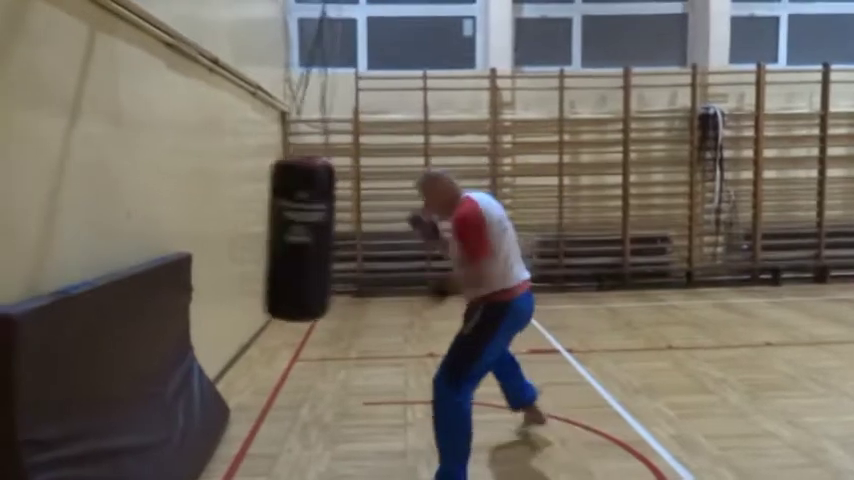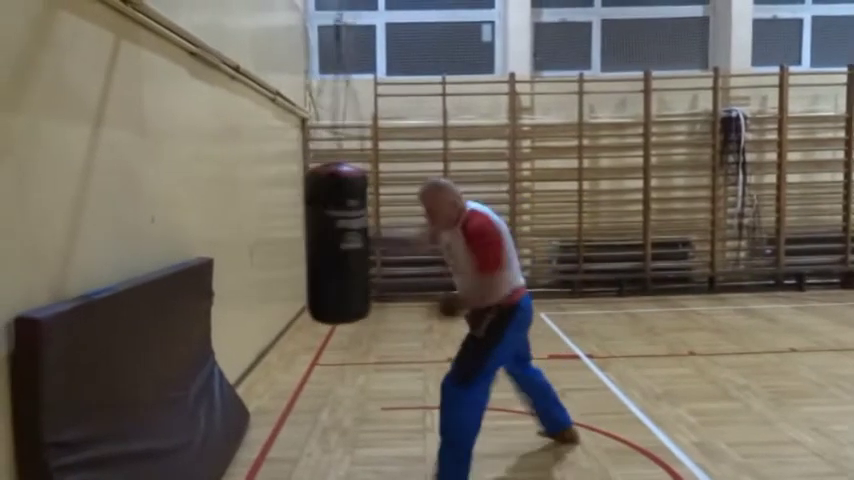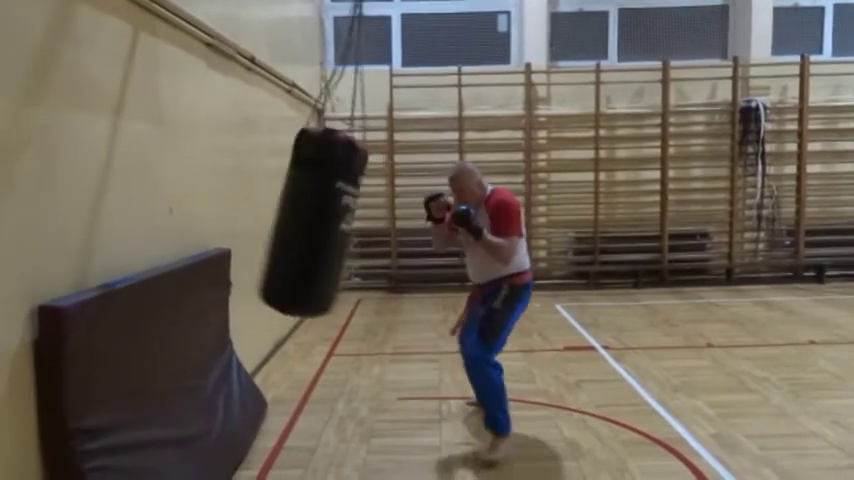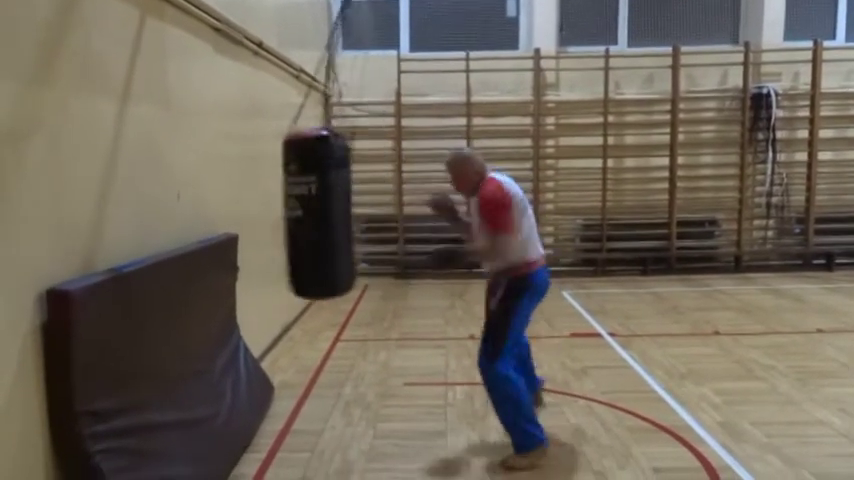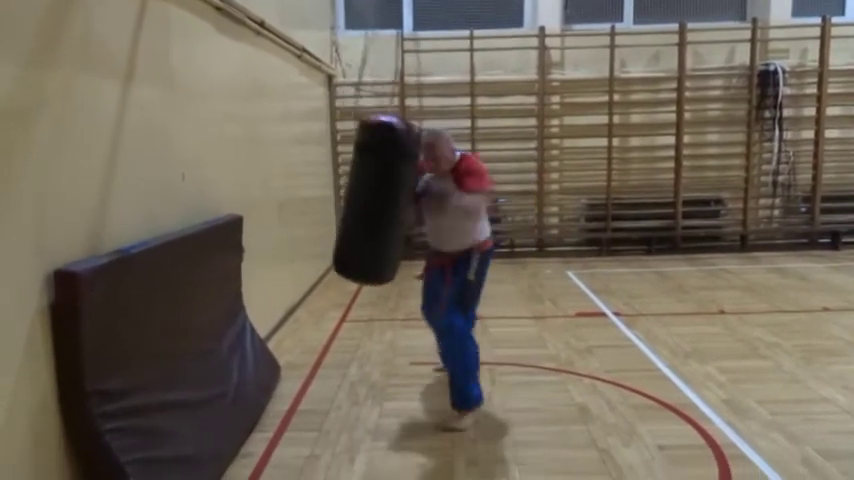
dt=1s
person 1, frame 1
left shoulder: (466, 214)
right shoulder: (476, 202)
left elbow: (476, 277)
right elbow: (458, 252)
right wrist: (431, 233)
left hip: (500, 307)
right hip: (516, 299)
left knee: (451, 384)
right knee: (495, 354)
right ankle: (529, 406)
person 1, frame 2
left shoulder: (479, 226)
right shoulder: (452, 219)
left elbow: (492, 287)
left wrist: (459, 301)
left hip: (503, 312)
right hip: (504, 310)
left knee: (460, 389)
right knee: (520, 368)
right ankle: (561, 428)
person 1, frame 3
left shoulder: (503, 201)
right shoulder: (464, 206)
left elbow: (506, 253)
right elbow: (442, 244)
left wrist: (476, 231)
right wrist: (438, 217)
left hip: (511, 287)
right hip: (486, 287)
left knee: (479, 354)
right knee: (468, 342)
left ankle: (501, 431)
right ankle: (486, 397)
person 1, frame 4
left shoulder: (493, 192)
right shoulder: (494, 186)
left elbow: (494, 249)
right elbow: (477, 231)
right wrist: (453, 216)
left hip: (520, 281)
right hip: (525, 276)
left knee: (494, 361)
right knee: (508, 337)
left ankle: (531, 445)
right ankle: (531, 390)
person 1, frame 5
left shoulder: (469, 167)
right shoulder: (425, 169)
left elbow: (475, 206)
left wrist: (443, 196)
left hip: (471, 255)
right hip: (438, 253)
left knee: (455, 324)
right knee: (434, 312)
left ankle: (468, 405)
right ankle: (454, 361)
